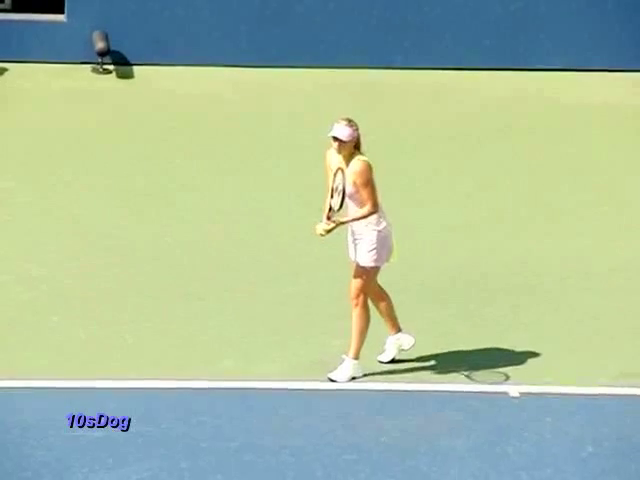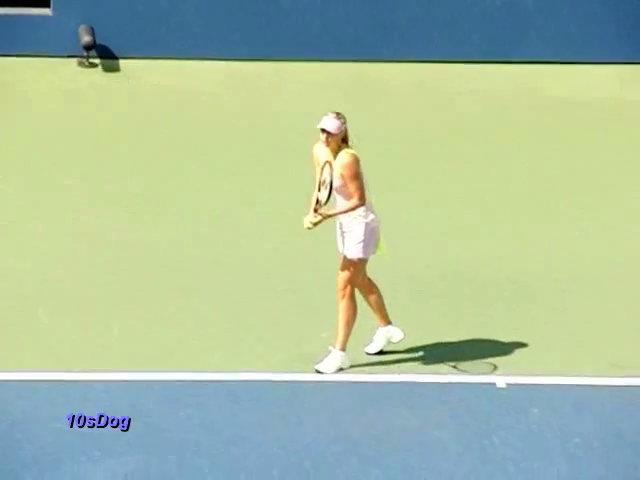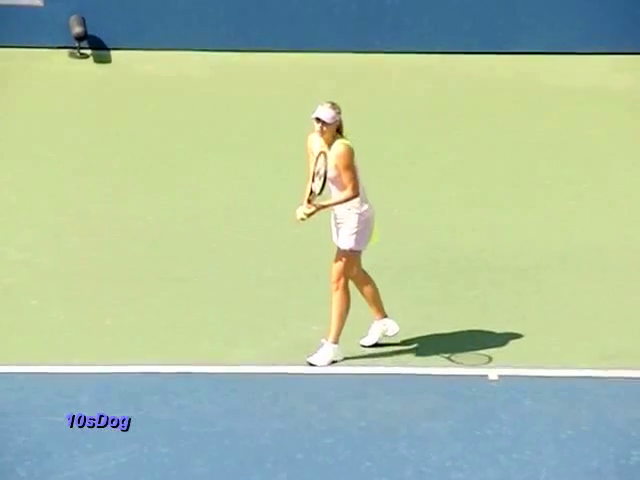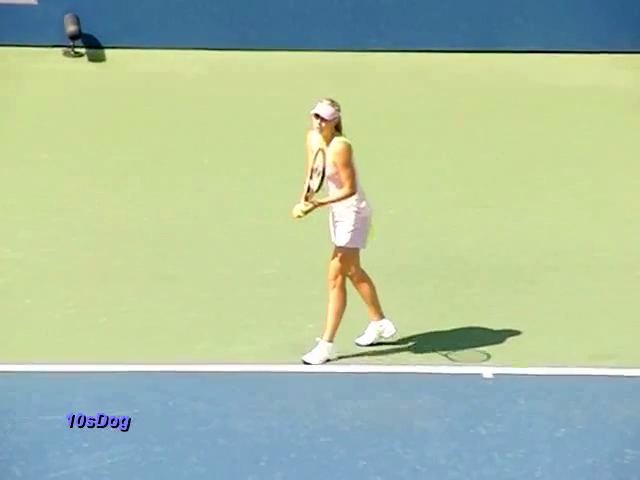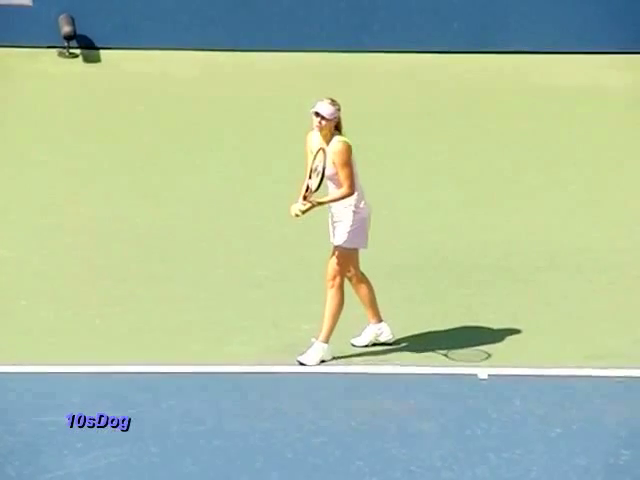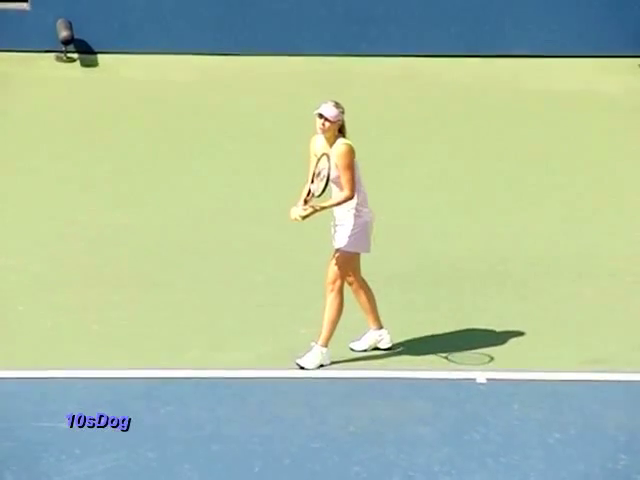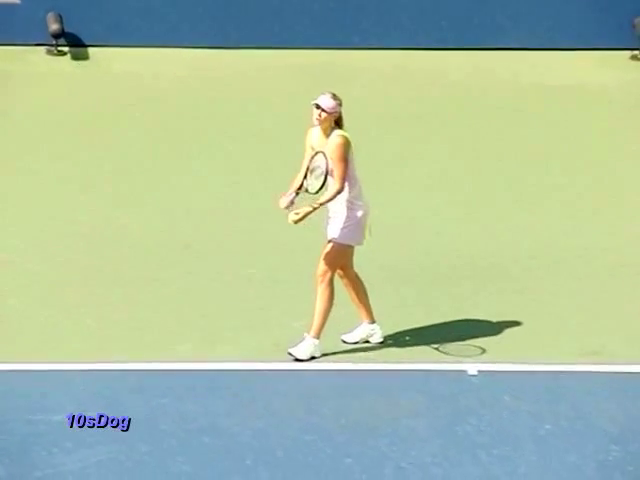
dt=0.7s
person 1, frame 1
left shoulder: (360, 166)
right shoulder: (331, 157)
left elbow: (372, 207)
left wrist: (340, 222)
right wrist: (325, 219)
left hip: (373, 232)
right hip: (356, 231)
left knee: (357, 296)
right knee: (371, 288)
left ankle: (352, 362)
right ankle: (397, 336)
person 1, frame 2
left shoulder: (347, 159)
right shoulder: (318, 150)
left elbow: (359, 200)
left wrist: (326, 215)
right wrist: (312, 212)
left hip: (361, 225)
right hip: (344, 224)
left knee: (344, 288)
right knee: (360, 280)
left ankle: (339, 353)
right ankle: (386, 328)
person 1, frame 3
left shoulder: (341, 150)
right shoulder: (313, 140)
left elbow: (353, 191)
right elbow: (314, 178)
left wrist: (320, 206)
right wrist: (305, 203)
left hip: (355, 215)
right hip: (339, 214)
left knee: (338, 279)
right knee: (355, 272)
left ankle: (332, 346)
right ankle: (383, 322)
person 1, frame 4
left shoulder: (340, 147)
right shoulder: (312, 138)
left elbow: (350, 189)
left wrist: (318, 203)
right wrist: (303, 200)
left hip: (353, 213)
right hip: (338, 212)
left knee: (335, 277)
right knee: (353, 271)
left ankle: (327, 344)
right ankle: (379, 323)
person 1, frame 5
left shoulder: (340, 146)
right shoulder: (311, 138)
left elbow: (348, 189)
left wrist: (316, 203)
right wrist: (301, 199)
left hip: (352, 213)
right hip: (337, 212)
left knee: (333, 277)
right knee: (352, 272)
left ankle: (322, 345)
right ankle: (378, 326)
person 1, frame 6
left shoulder: (343, 148)
right shoulder: (316, 142)
left elbow: (348, 193)
right elbow: (312, 180)
left wrist: (317, 208)
right wrist: (301, 203)
left hip: (354, 218)
right hip: (340, 217)
left knee: (333, 282)
right knee: (353, 278)
left ankle: (321, 349)
right ankle: (378, 332)
person 1, frame 7
left shoulder: (339, 141)
right shoulder: (312, 135)
left elbow: (339, 186)
right elbow: (305, 171)
left wrist: (310, 209)
right wrist: (290, 194)
left hip: (349, 211)
right hip: (336, 210)
left knee: (324, 274)
right knee: (345, 271)
left ankle: (313, 341)
right ankle: (370, 326)
